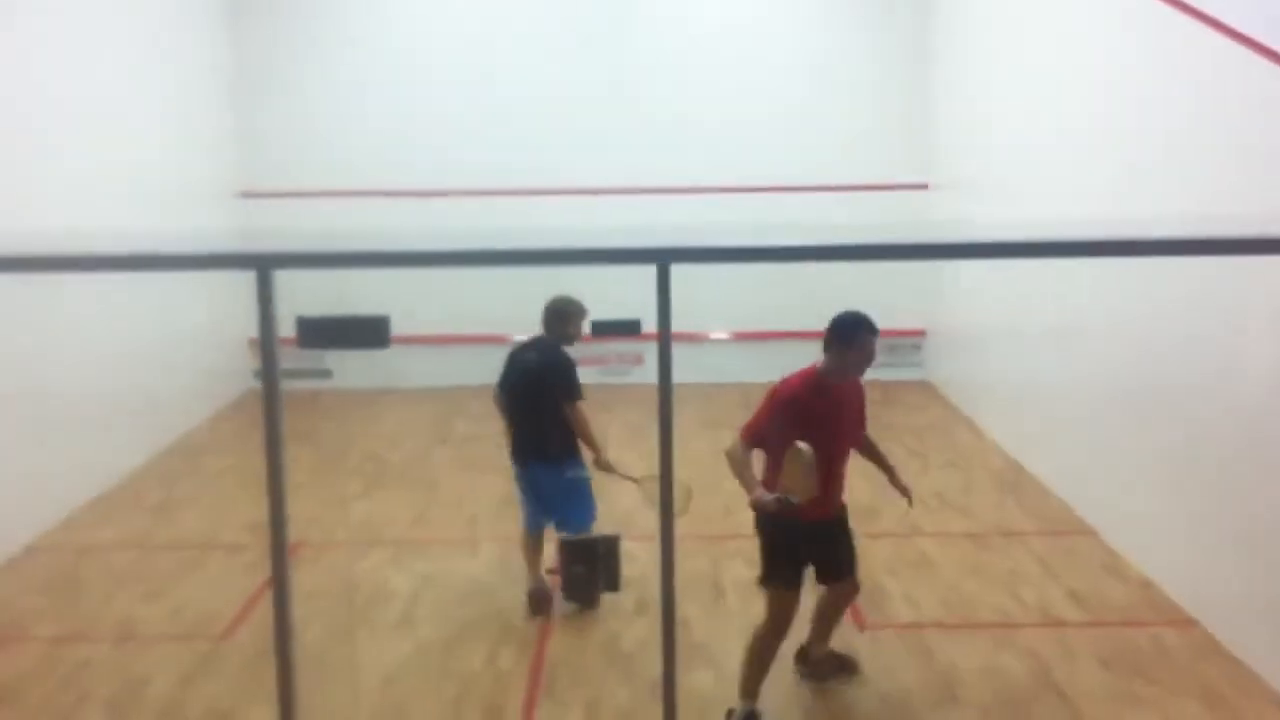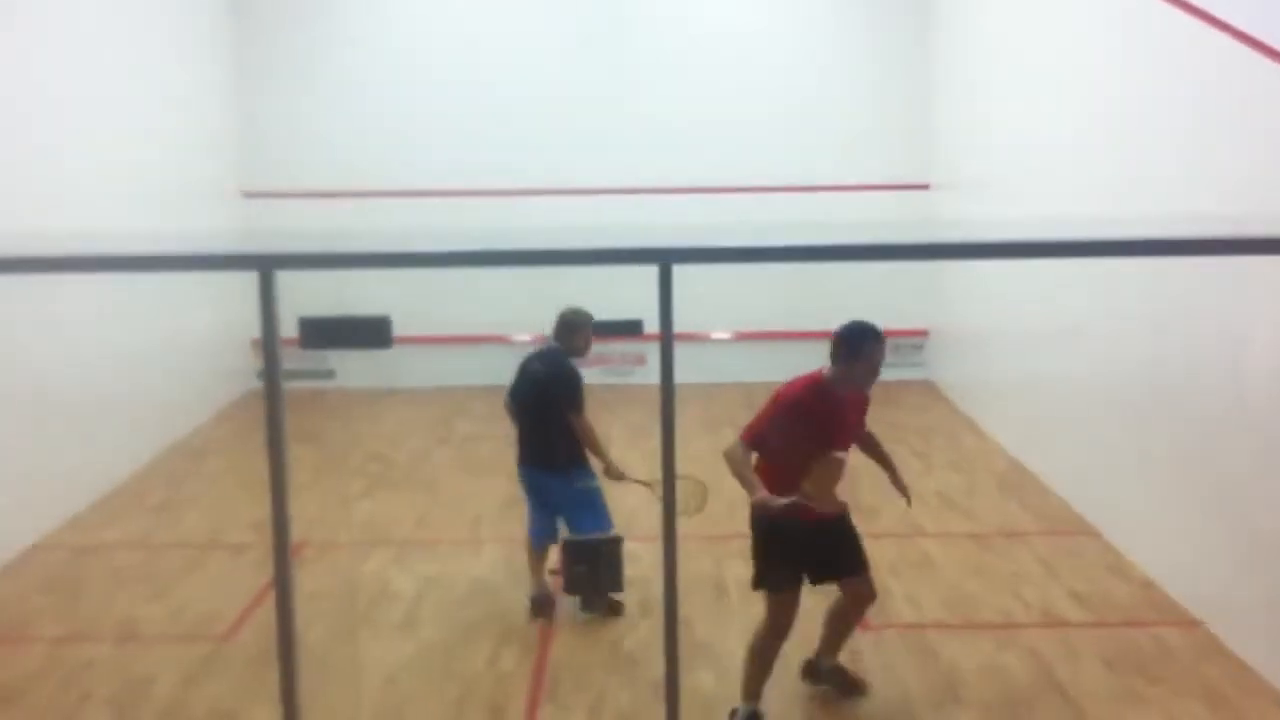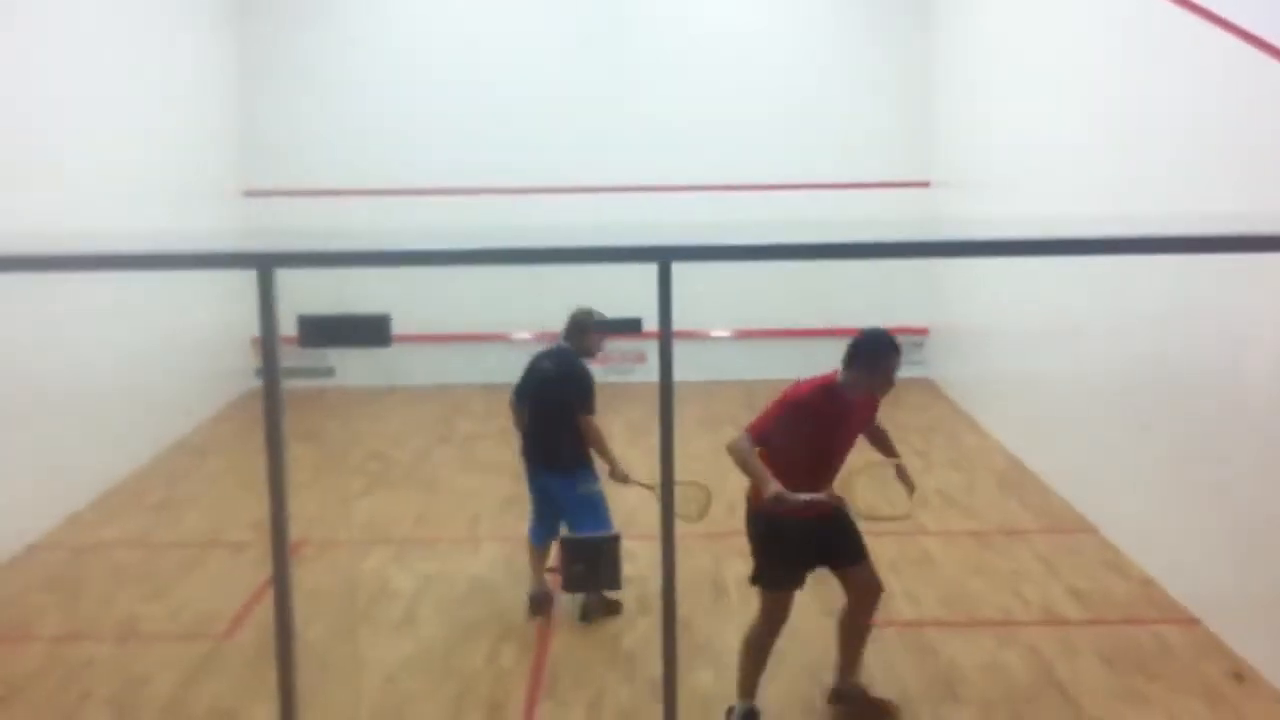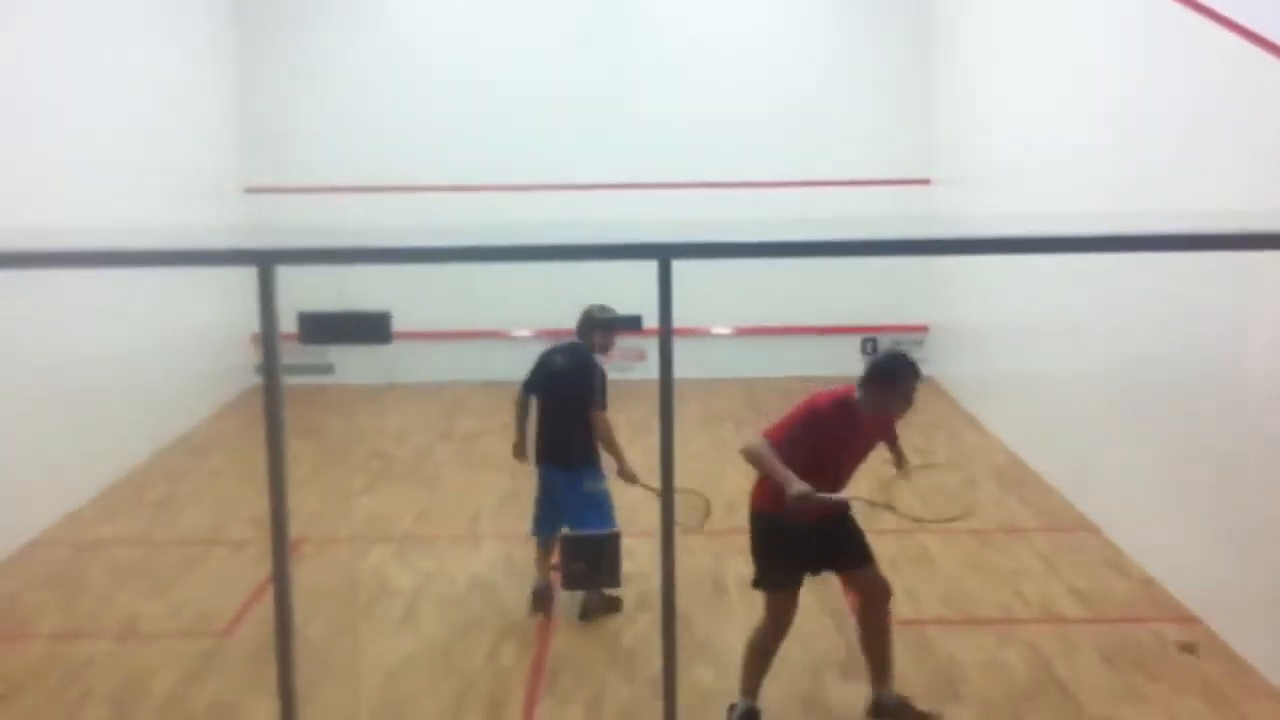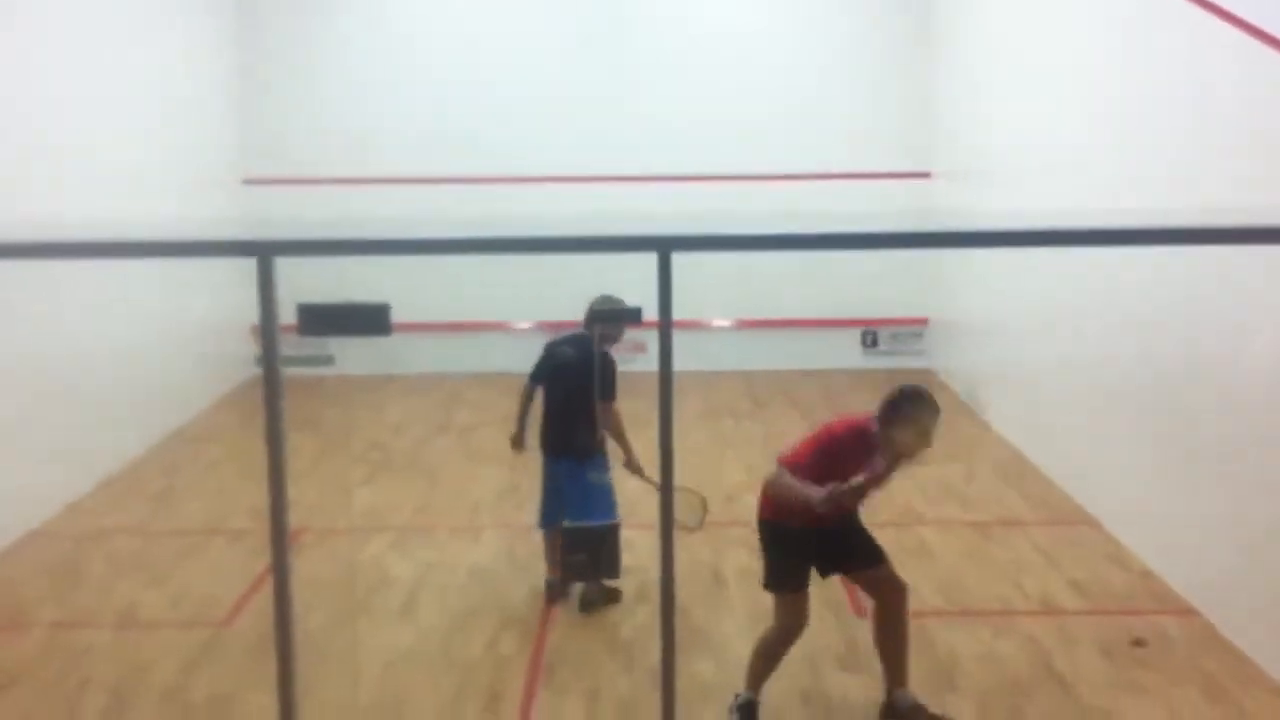
dt=0.1s
person 1, frame 1
left shoulder: (852, 390)
right shoulder: (790, 393)
right elbow: (738, 448)
left wrist: (890, 472)
right wrist: (754, 490)
left hip: (828, 510)
right hip: (784, 513)
left knee: (846, 588)
right knee: (780, 615)
left ankle: (813, 654)
person 1, frame 2
left shoulder: (857, 395)
right shoulder: (795, 398)
right elbow: (736, 448)
left wrist: (890, 469)
right wrist: (756, 492)
left hip: (825, 510)
right hip: (779, 515)
left knee: (861, 592)
right knee: (780, 618)
left ankle: (821, 663)
person 1, frame 3
left shoulder: (866, 398)
right shoulder: (803, 399)
right elbow: (740, 443)
left wrist: (896, 461)
right wrist: (768, 484)
left hip: (822, 504)
right hip: (777, 511)
left knee: (868, 588)
right knee: (774, 613)
left ankle: (847, 687)
person 1, frame 4
left shoulder: (876, 414)
right shoulder: (822, 410)
right elbow: (754, 448)
left wrist: (900, 458)
right wrist: (789, 483)
left hip: (826, 508)
right hip: (779, 512)
left knee: (876, 592)
right knee: (779, 614)
person 1, frame 5
left shoulder: (888, 440)
right shoulder: (840, 440)
right elbow: (778, 480)
right wrist: (814, 496)
left hip: (832, 516)
right hip: (787, 519)
left knee: (893, 591)
right knee: (791, 621)
person 2, frame 1
left shoulder: (518, 354)
right shoulder: (560, 362)
left elbow: (500, 398)
right elbow: (573, 413)
right wrist: (598, 452)
left hip: (525, 452)
right hip: (558, 455)
left knee: (534, 521)
right knee: (578, 520)
left ankle: (536, 586)
person 2, frame 2
left shoulder: (530, 362)
right shoulder: (566, 373)
left elbow: (511, 406)
right elbow: (579, 424)
right wrist: (607, 461)
left hip: (530, 462)
right hip: (564, 464)
left knee: (540, 527)
right knee: (594, 528)
left ankle: (539, 591)
right ankle: (595, 595)
person 2, frame 3
left shoulder: (539, 361)
right shoulder: (578, 373)
left elbow: (516, 404)
right elbow: (586, 425)
right wrist: (612, 464)
left hip: (536, 460)
right hip: (569, 465)
left knee: (542, 526)
right knee: (593, 530)
left ankle: (538, 589)
right ankle: (592, 598)
person 2, frame 4
left shoulder: (549, 357)
right shoulder: (591, 369)
left elbow: (522, 399)
right elbow: (598, 422)
left wrist: (520, 438)
right wrist: (622, 462)
left hip: (547, 456)
right hip: (579, 461)
left knee: (547, 524)
right knee: (595, 528)
left ankle: (542, 585)
right ankle: (593, 597)
person 2, frame 5
left shoulder: (555, 347)
right shoulder: (601, 360)
left elbow: (528, 389)
right elbow: (607, 413)
left wrist: (520, 428)
right wrist: (628, 453)
left hip: (553, 447)
right hip: (584, 452)
left knee: (553, 517)
right knee: (597, 521)
left ankle: (555, 578)
right ankle: (593, 588)
